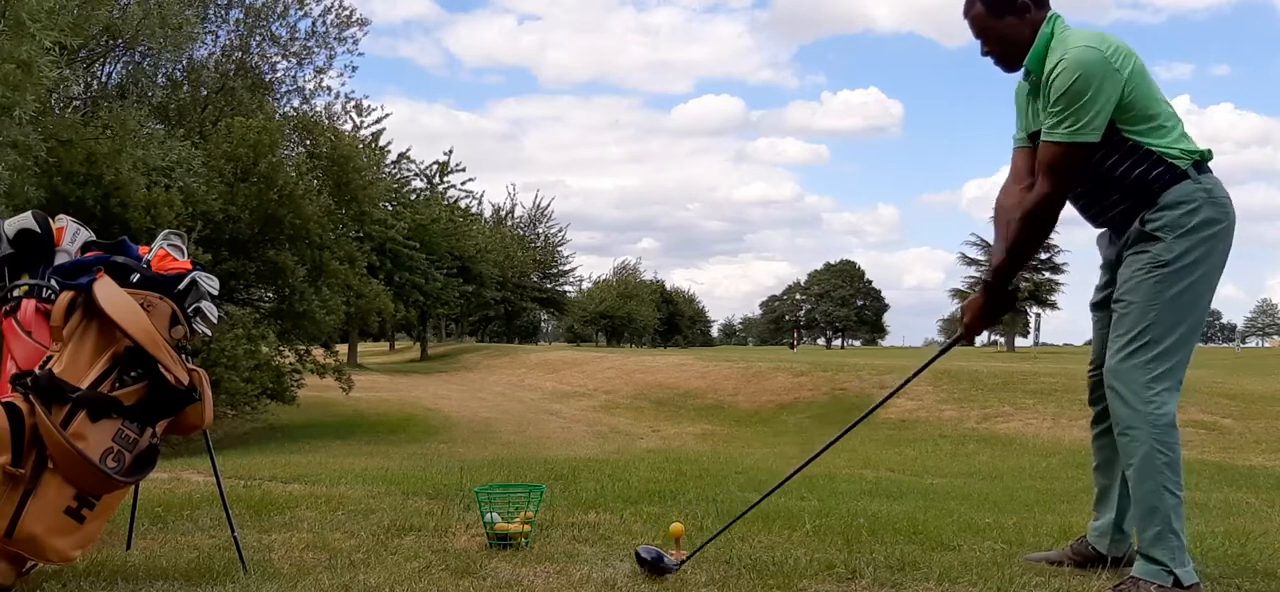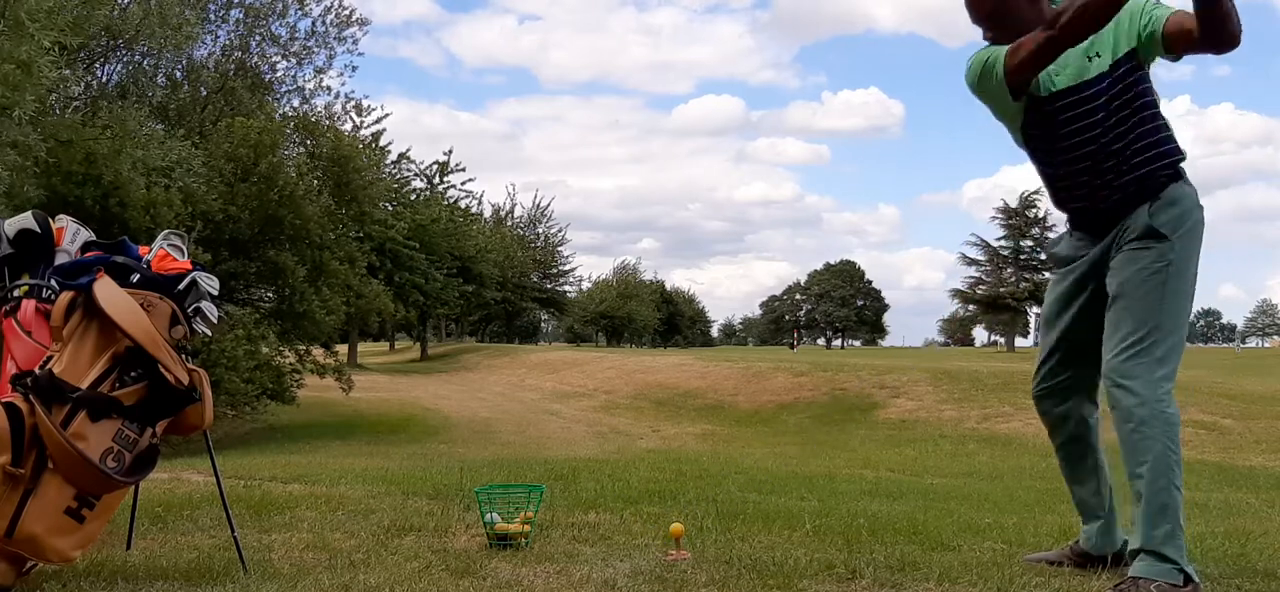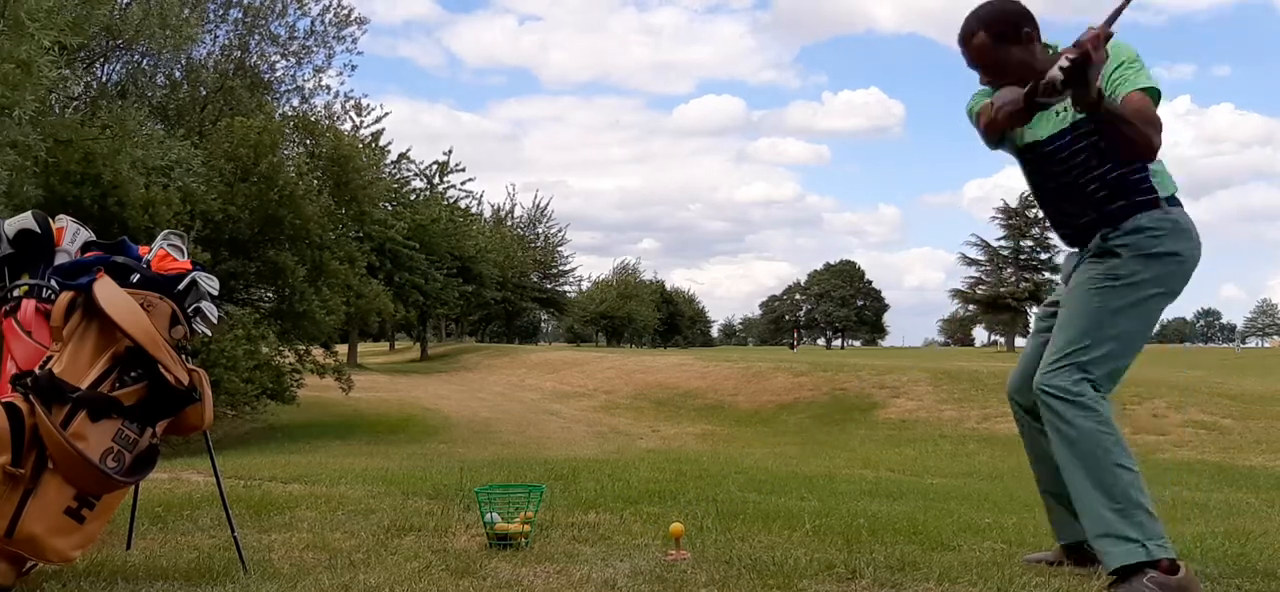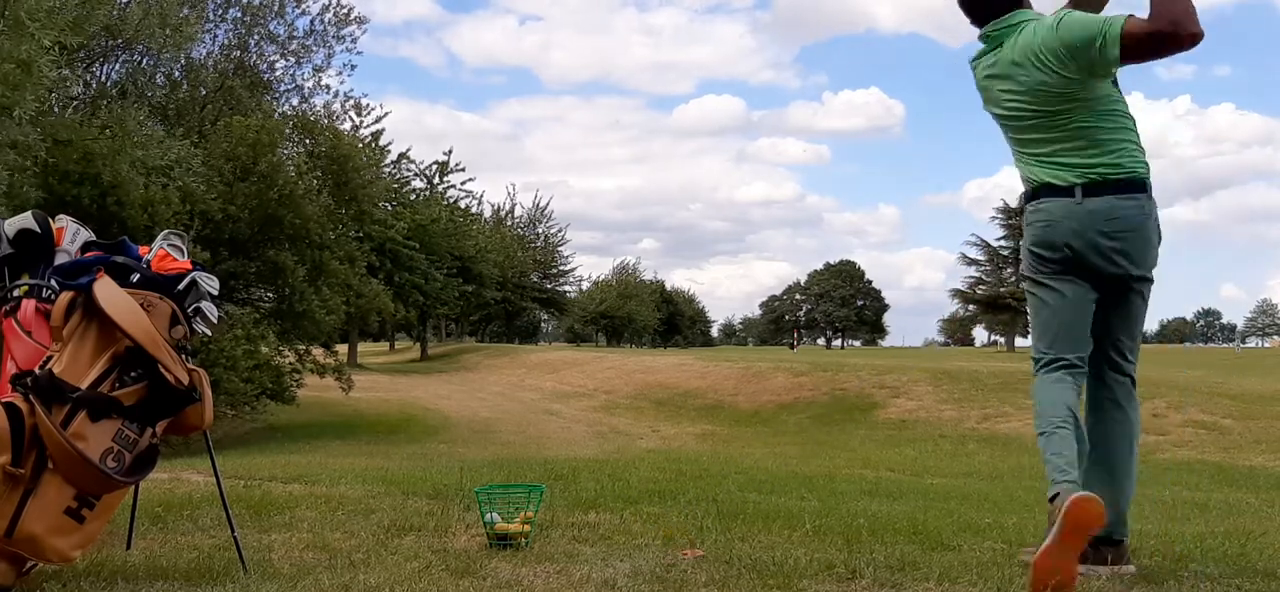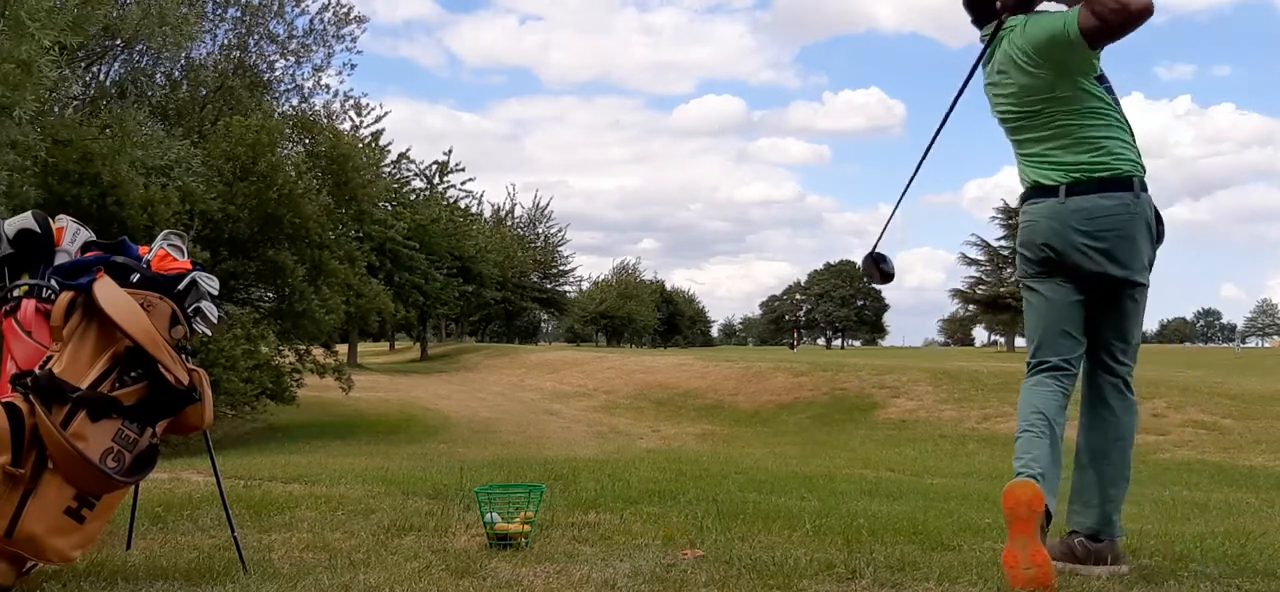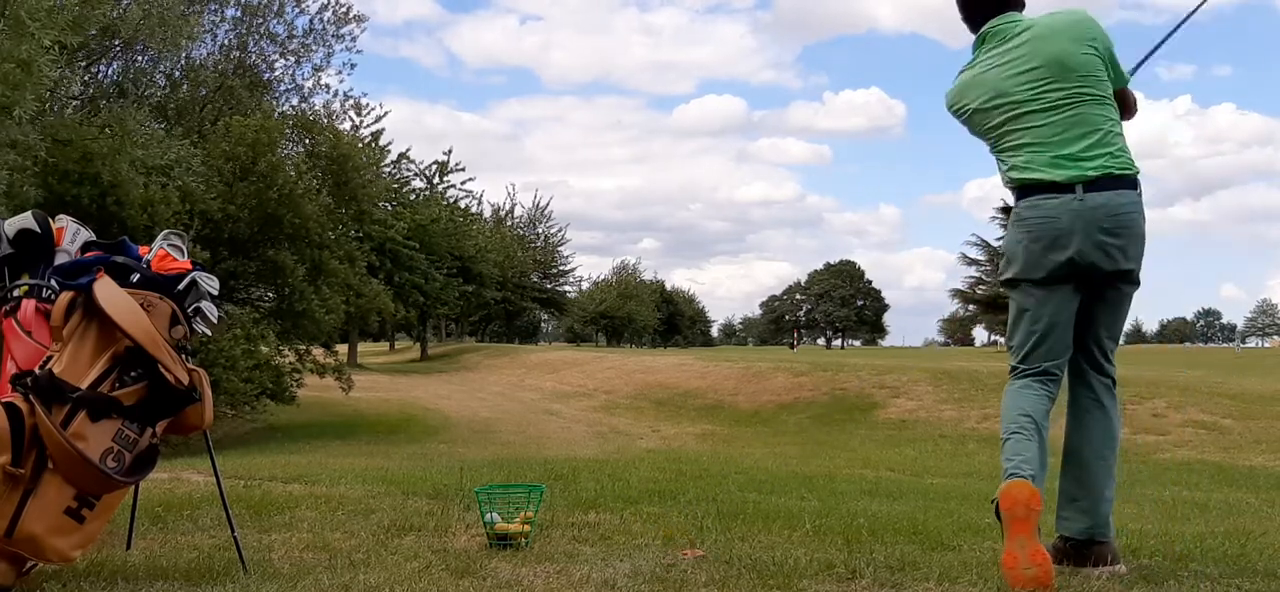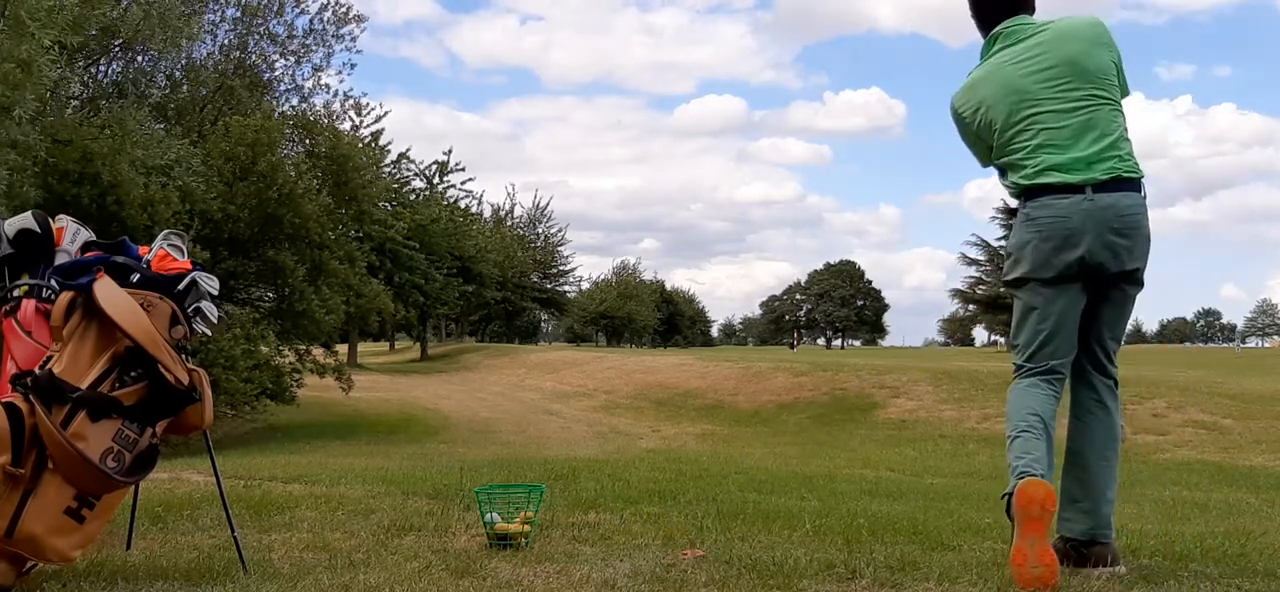
dt=0.4s
person 1, frame 1
left shoulder: (1082, 58)
right shoulder: (1033, 83)
left elbow: (1049, 194)
right elbow: (1017, 187)
left wrist: (993, 285)
right wrist: (1000, 273)
left hip: (1179, 216)
right hip: (1132, 228)
left knee: (1136, 381)
right knee: (1109, 382)
right ankle: (1110, 538)
person 1, frame 2
right shoulder: (987, 71)
left hip: (1158, 217)
right hip: (1085, 234)
left knee: (1134, 379)
right knee: (1057, 389)
right ankle: (1101, 539)
person 1, frame 3
left shoulder: (1113, 58)
right shoulder: (988, 102)
left elbow: (1142, 143)
right elbow: (999, 120)
left wrist: (1088, 89)
right wrist: (1048, 86)
left hip: (1145, 239)
right hip: (1095, 252)
left knee: (1062, 383)
right knee: (1027, 390)
right ankle: (1085, 538)
person 1, frame 4
left shoulder: (984, 67)
left hip: (1056, 221)
right hip: (1131, 214)
left knee: (1057, 367)
right knee: (1114, 374)
left ankle: (1069, 492)
right ankle: (1103, 535)
person 1, frame 5
left shoulder: (996, 62)
left hip: (1046, 219)
right hip: (1115, 211)
left knee: (1049, 370)
right knee: (1111, 374)
left ankle: (1029, 485)
right ankle: (1096, 535)
person 1, frame 6
left shoulder: (963, 92)
right elbow: (1126, 106)
left hip: (1043, 217)
right hip: (1117, 209)
left knee: (1033, 372)
right knee: (1095, 374)
left ankle: (1018, 486)
right ankle: (1088, 535)
person 1, frame 7
left shoulder: (969, 97)
left hip: (1050, 219)
right hip: (1123, 211)
left knee: (1037, 371)
right knee: (1097, 375)
left ankle: (1029, 485)
right ankle: (1090, 536)
